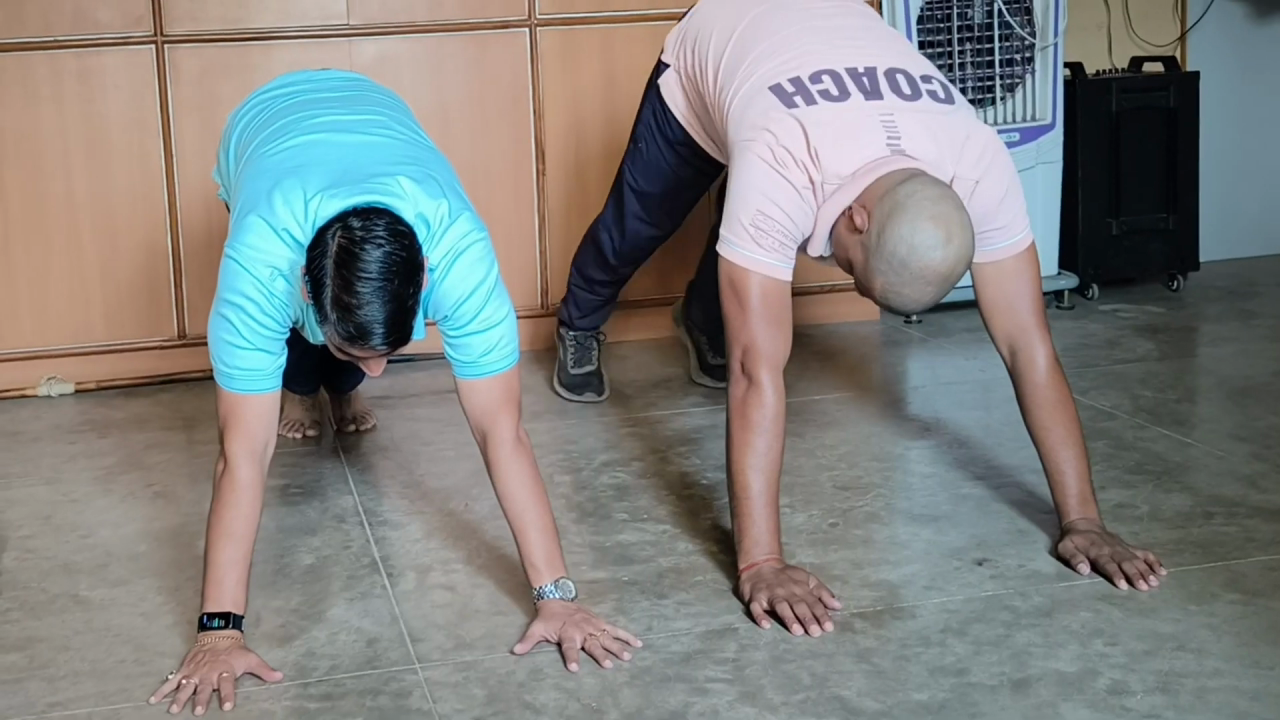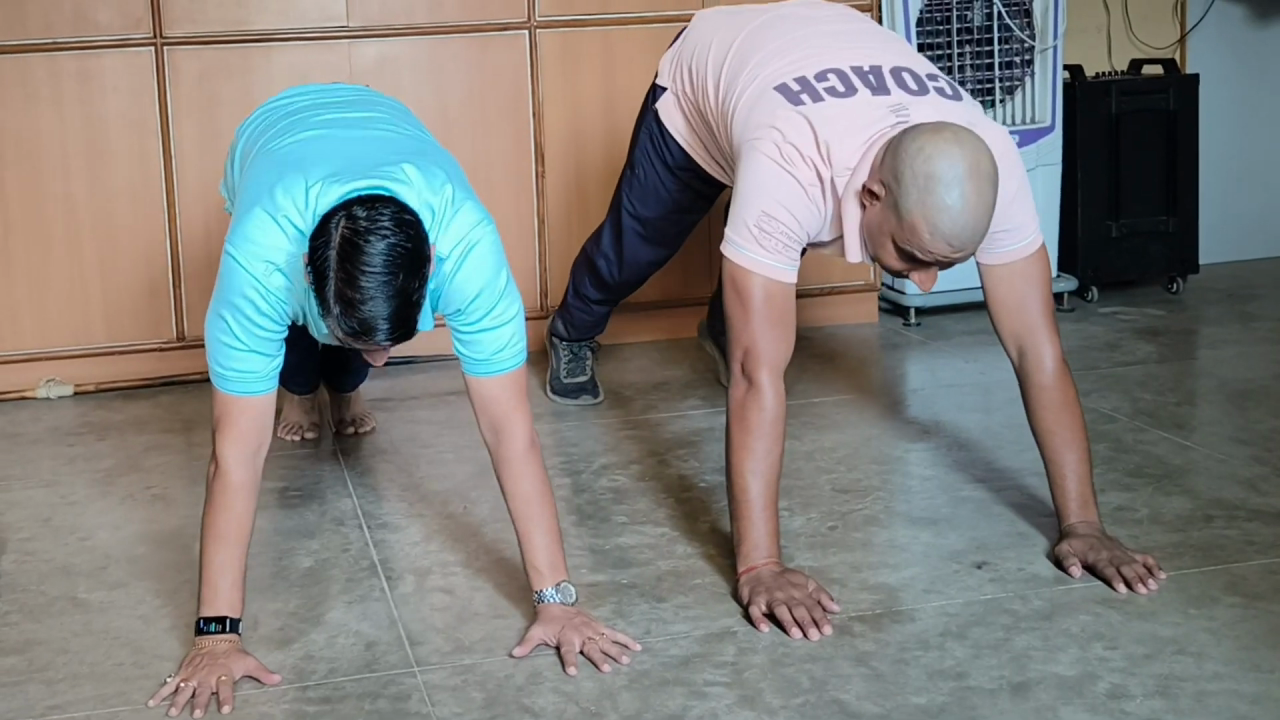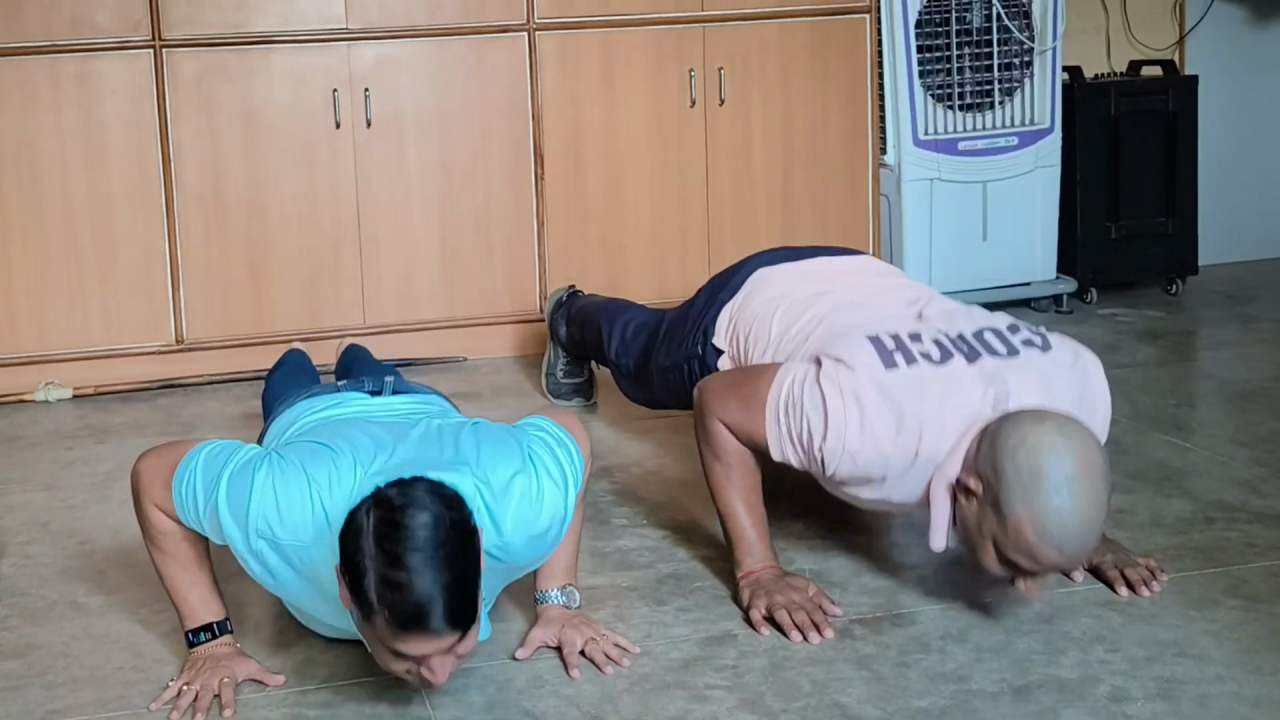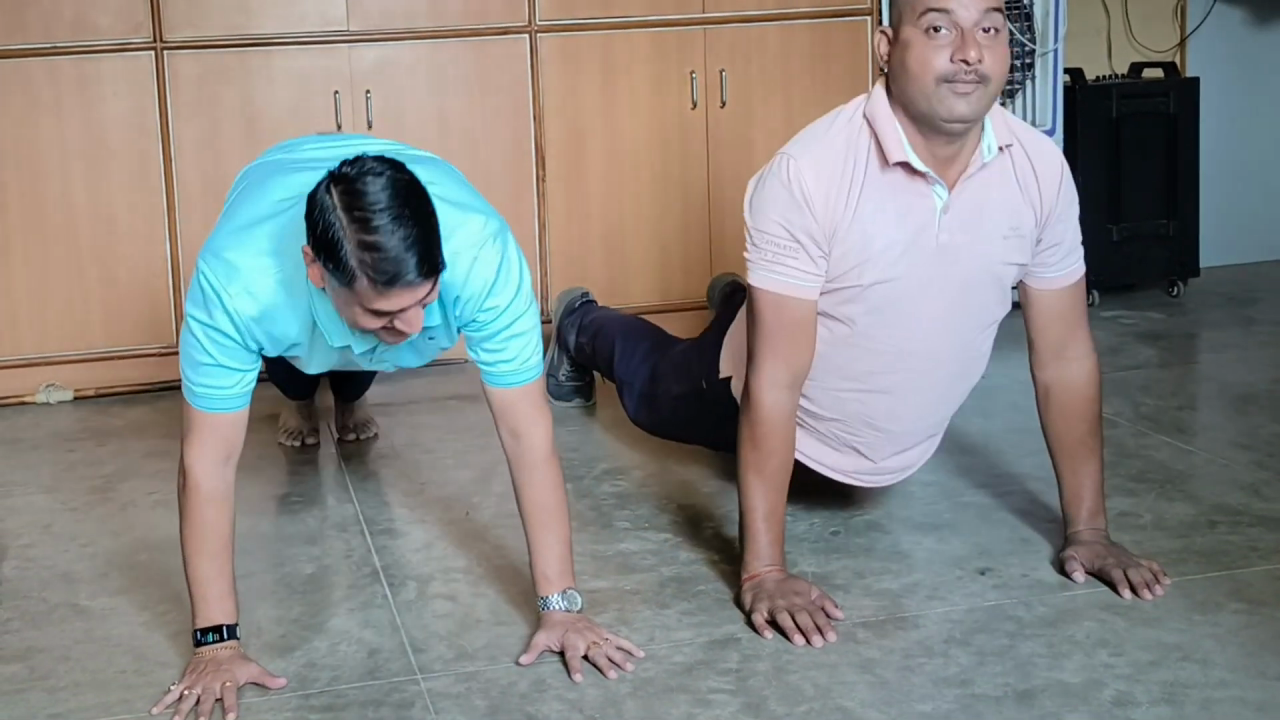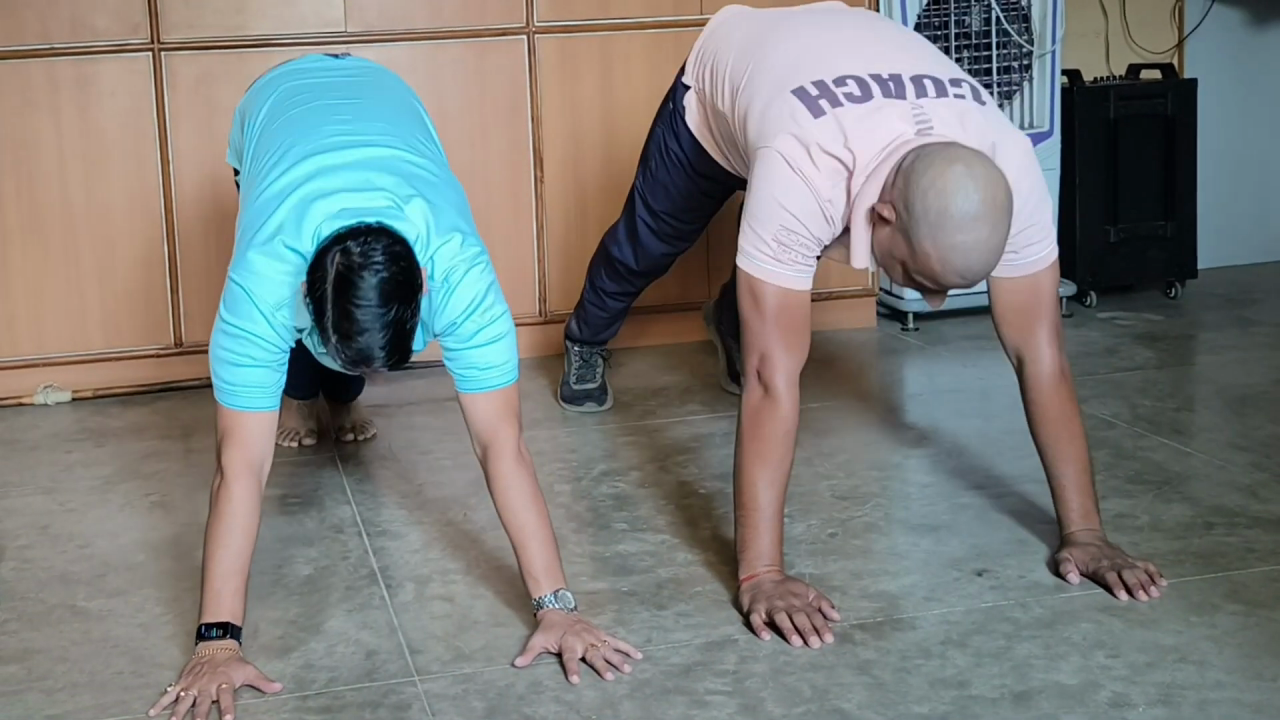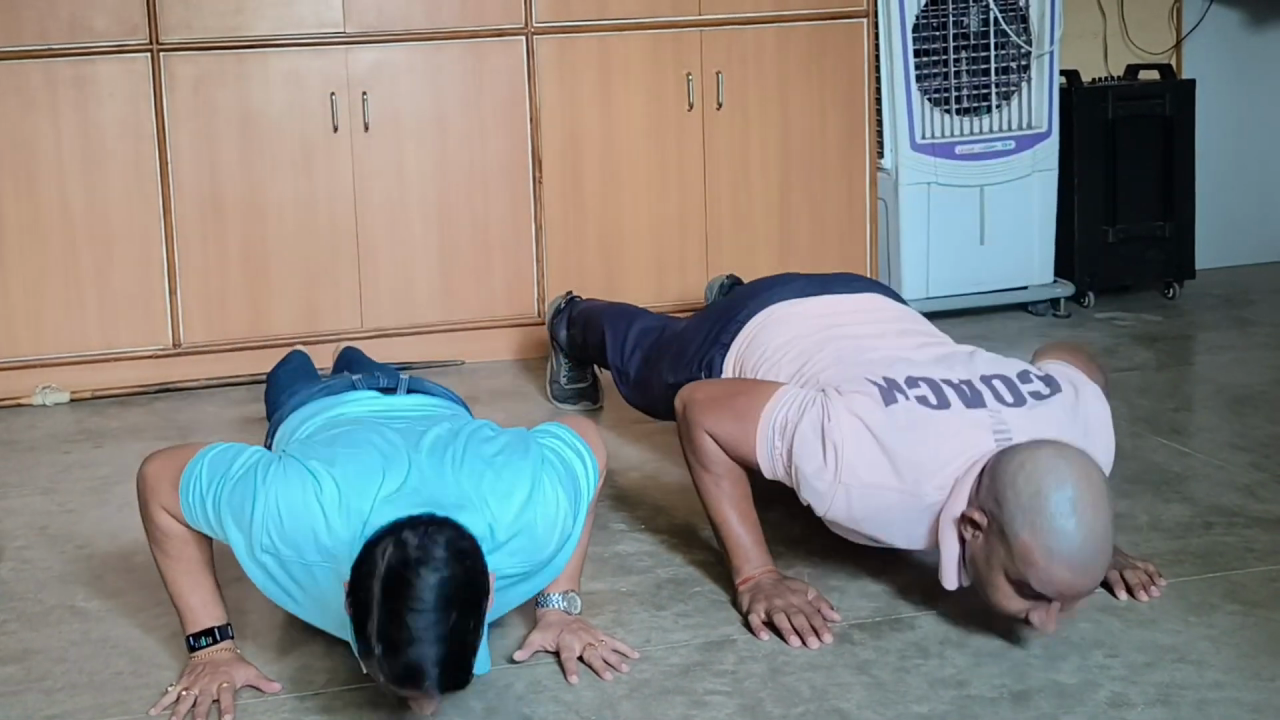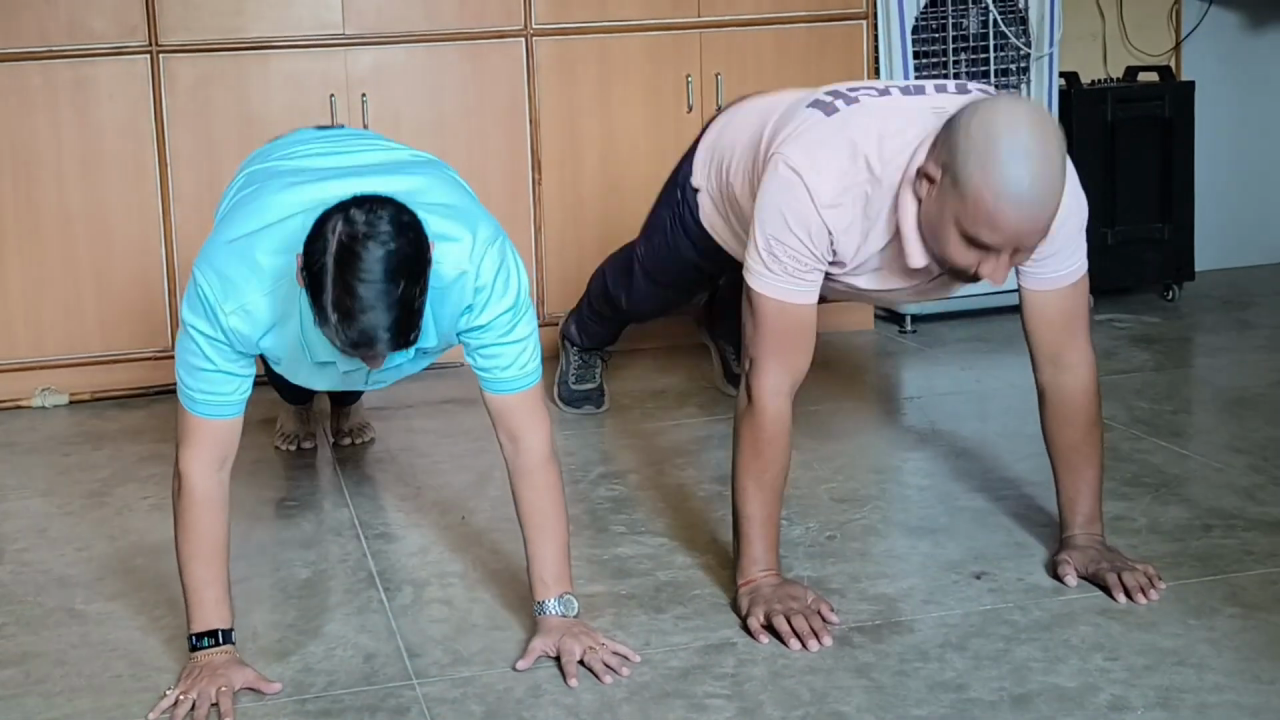
dt=0.7s
person 1, frame 1
left shoulder: (980, 166)
right shoulder: (782, 173)
left elbow: (1027, 344)
right elbow: (759, 372)
left wrist: (1083, 520)
right wrist: (760, 563)
left knee: (737, 245)
right knee: (636, 225)
left ankle: (704, 323)
right ankle: (581, 323)
person 1, frame 2
left shoulder: (991, 166)
right shoulder: (791, 169)
left elbow: (1036, 347)
right elbow: (759, 374)
left wrist: (1081, 523)
right wrist: (758, 565)
left knee: (771, 266)
right knee: (632, 249)
left ankle: (722, 329)
right ankle: (571, 335)
person 1, frame 3
left shoulder: (1082, 397)
right shoulder: (867, 421)
right elbow: (713, 407)
left wrist: (1086, 535)
right wrist: (757, 571)
right hip: (751, 306)
right knee: (642, 360)
right ankle: (572, 319)
person 1, frame 4
left shoulder: (1038, 168)
right shoulder: (809, 173)
left elbow: (1065, 358)
right elbow: (774, 386)
left wrist: (1087, 530)
right wrist: (763, 570)
right hip: (755, 390)
right knee: (655, 399)
right ankle: (580, 332)
person 1, frame 5
left shoulder: (1006, 165)
right shoulder: (805, 174)
left elbow: (1037, 353)
right elbow: (773, 379)
left wrist: (1083, 533)
right wrist: (760, 574)
left knee: (771, 269)
right knee: (646, 245)
left ankle: (731, 326)
right ankle: (586, 341)
person 1, frame 6
left shoulder: (1085, 432)
right shoulder: (865, 464)
left elbow: (1071, 360)
right elbow: (695, 412)
left wrist: (1086, 542)
right wrist: (755, 574)
right hip: (763, 337)
right knee: (645, 361)
left ankle: (731, 297)
right ankle: (576, 324)
person 1, frame 7
left shoulder: (1050, 198)
right shoulder: (817, 179)
left elbow: (1067, 367)
right elbow: (771, 389)
left wrist: (1084, 535)
right wrist: (759, 578)
right hip: (727, 188)
right knee: (646, 281)
left ankle: (727, 336)
right ankle: (584, 336)
person 2, frame 1
left shoulder: (460, 254)
right shoulder: (261, 264)
left elbow: (500, 430)
right elbow: (244, 454)
left wrist: (556, 594)
right wrist: (220, 629)
left knee: (348, 363)
right knee: (298, 360)
left ankle: (340, 391)
right ankle: (299, 388)
person 2, frame 2
left shoulder: (463, 241)
right shoulder: (265, 252)
left elbow: (507, 428)
right elbow: (239, 450)
left wrist: (555, 596)
right wrist: (216, 631)
left knee: (349, 365)
right knee: (299, 355)
left ankle: (343, 389)
right ankle: (297, 388)
person 2, frame 3
left shoulder: (526, 506)
right shoulder: (279, 518)
left elbow: (570, 430)
right elbow: (149, 478)
left wrist: (558, 599)
right wrist: (211, 638)
left ankle: (356, 373)
right ankle: (295, 374)
person 2, frame 4
left shoulder: (479, 248)
right shoulder: (236, 272)
left elbow: (528, 436)
right elbow: (208, 465)
left wrist: (560, 606)
right wrist: (216, 642)
left ankle: (349, 397)
right ankle: (299, 403)
person 2, frame 5
left shoulder: (456, 270)
right shoulder: (267, 279)
left elbow: (501, 445)
right elbow: (242, 468)
left wrist: (556, 605)
right wrist: (217, 642)
left ankle: (342, 400)
right ankle: (300, 397)
person 2, frame 6
left shoulder: (533, 516)
right shoulder: (285, 523)
left elbow: (588, 444)
right elbow: (156, 481)
left wrist: (559, 605)
right wrist: (210, 642)
right hip: (318, 426)
left ankle: (355, 373)
right ankle: (297, 372)
person 2, frame 7
left shoulder: (476, 255)
right shoulder: (233, 277)
left elbow: (527, 438)
right elbow: (202, 466)
left wrist: (557, 609)
right wrist: (211, 645)
right knee: (294, 369)
left ankle: (346, 403)
right ankle: (297, 404)
